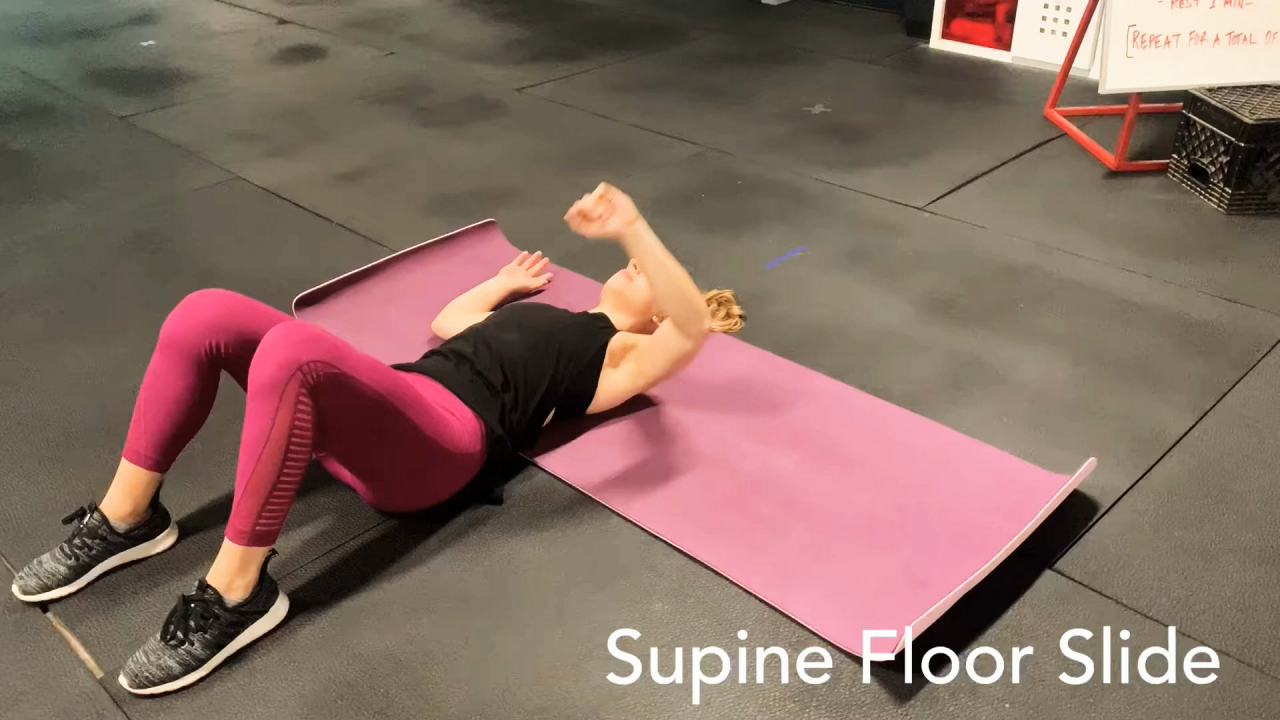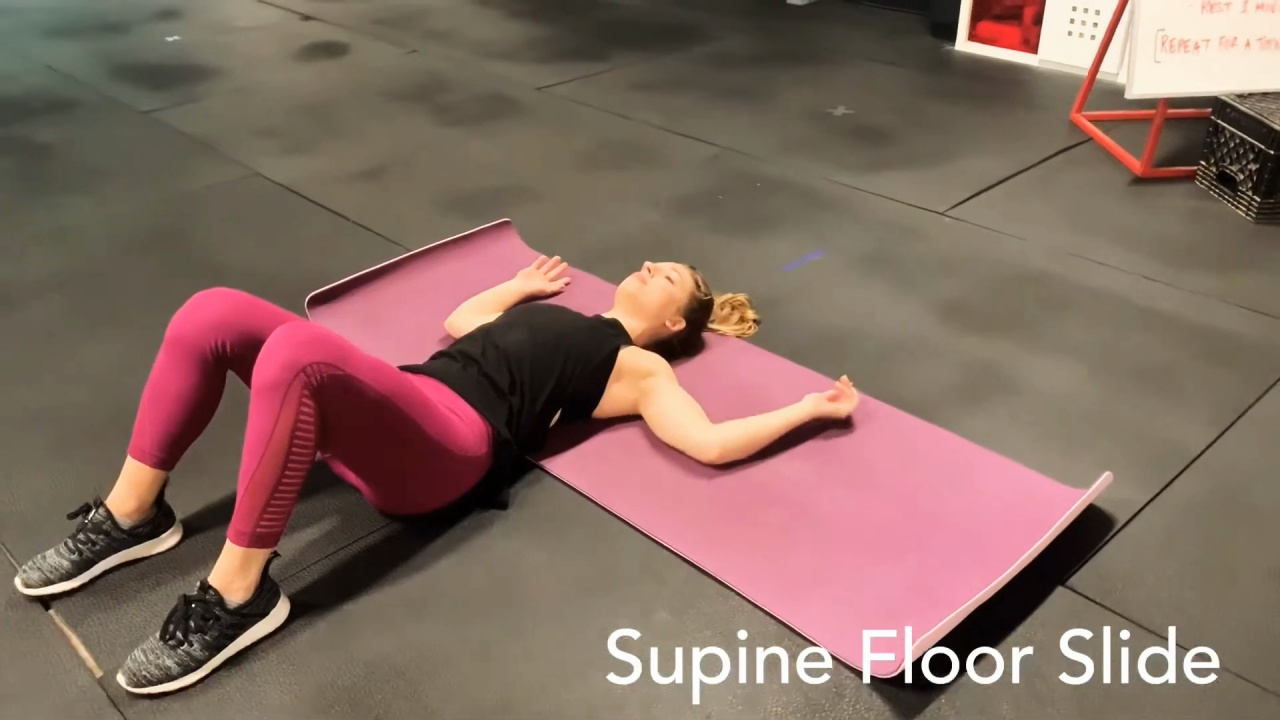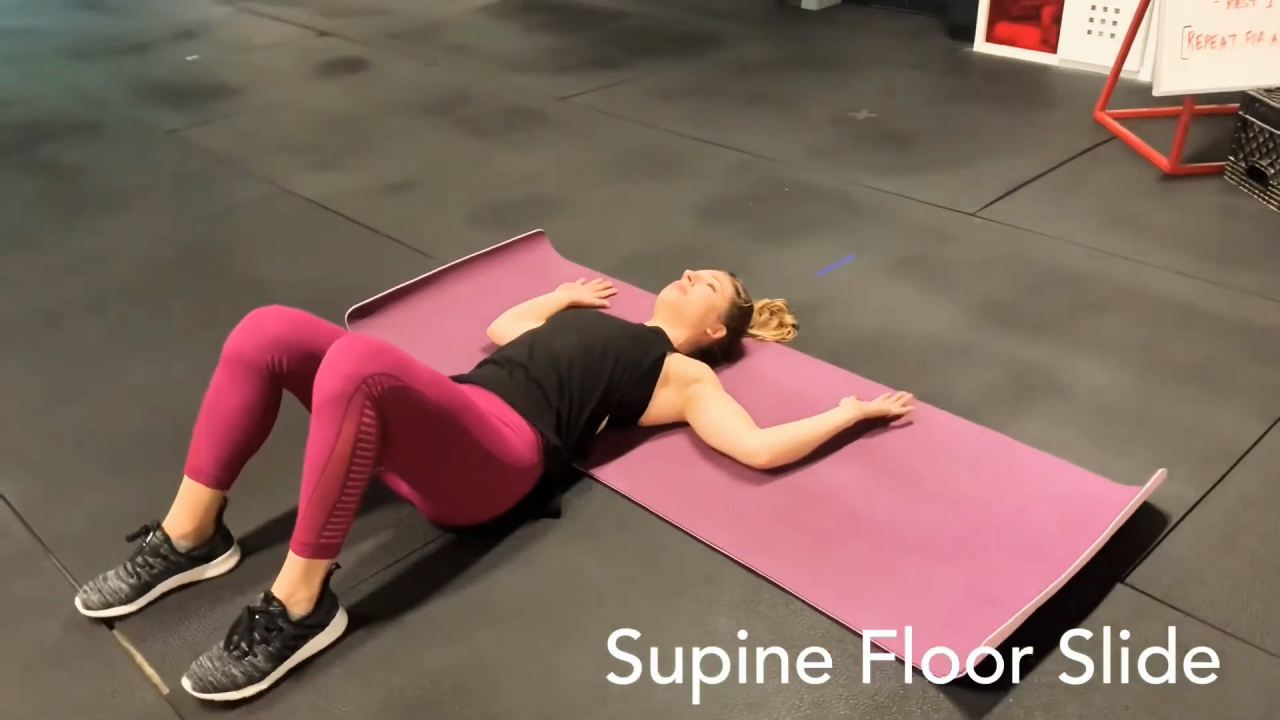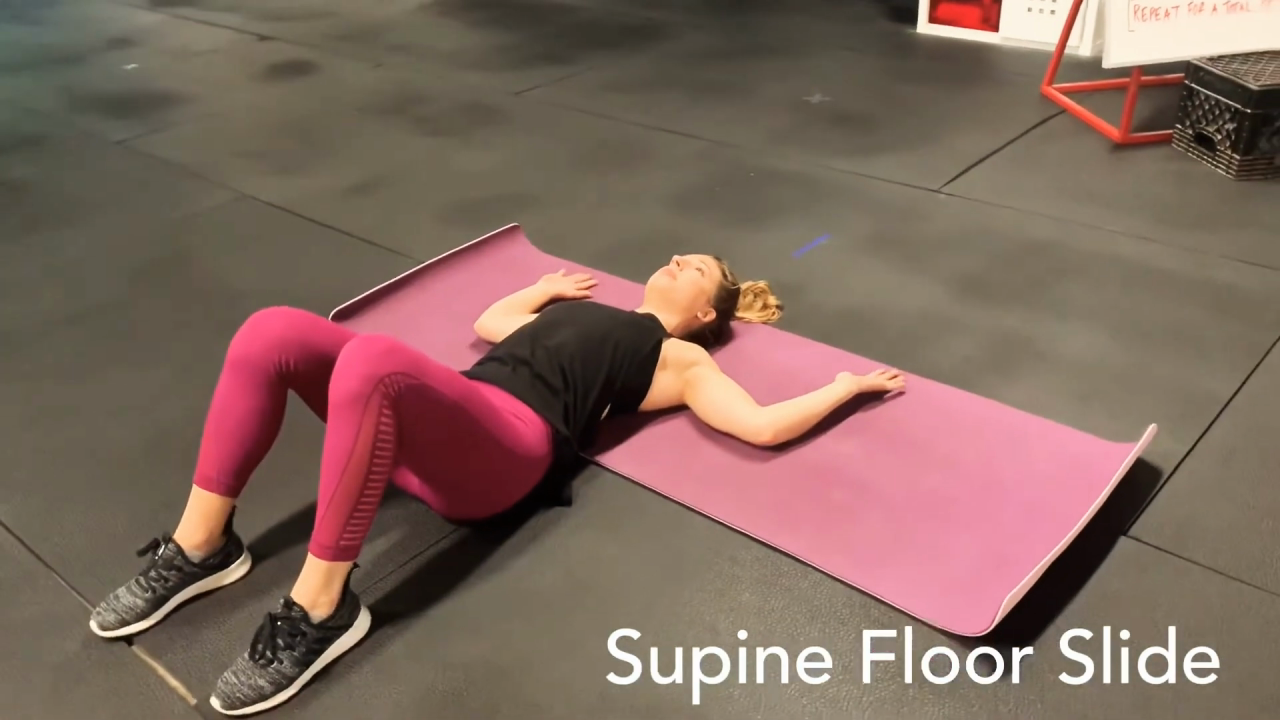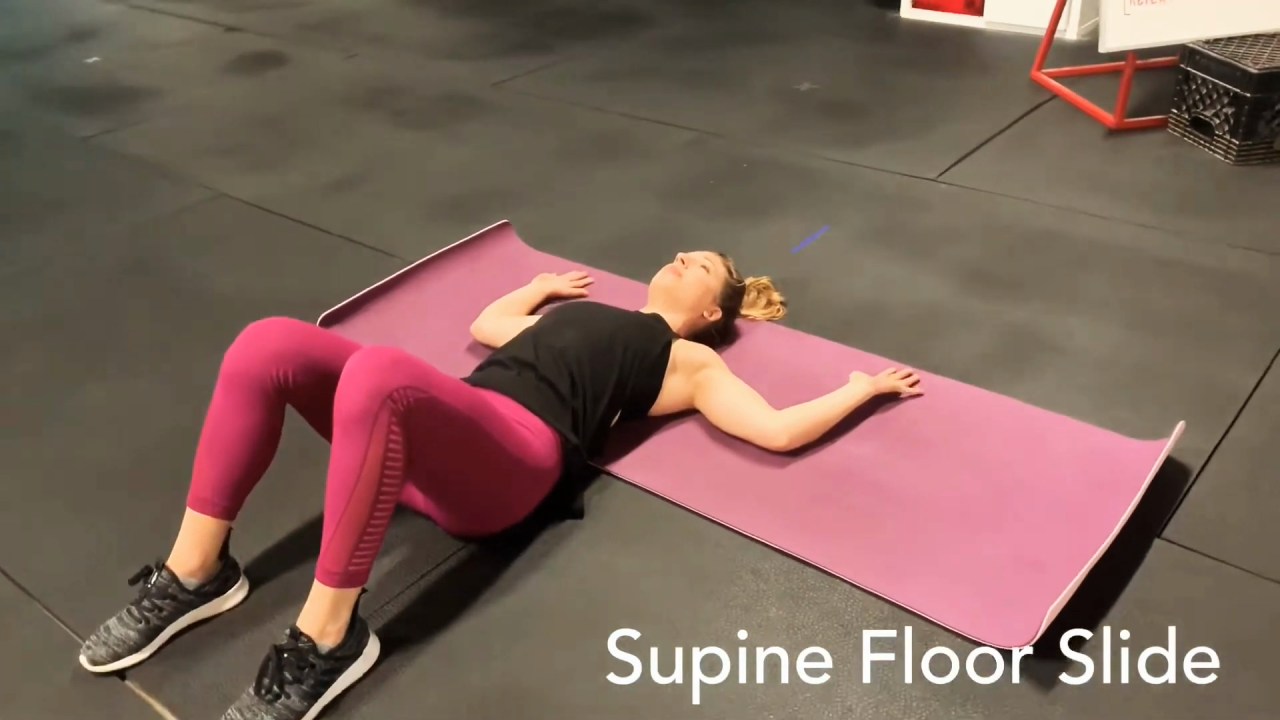
dt=1s
person 1, frame 1
left shoulder: (625, 358)
right shoulder: (536, 312)
left elbow: (695, 329)
right elbow: (446, 323)
left wrist: (629, 226)
right wrist: (504, 283)
left hip: (442, 440)
right hip: (381, 408)
left knee: (291, 353)
right knee: (205, 315)
left ankle: (237, 593)
right ankle: (126, 519)
person 1, frame 2
left shoulder: (640, 366)
right shoulder: (560, 315)
left elbow: (708, 441)
right elbow: (460, 322)
left wrist: (810, 407)
right wrist: (520, 284)
left hip: (448, 442)
right hip: (393, 407)
left knee: (293, 351)
right knee: (213, 313)
left ankle: (239, 592)
right ankle: (132, 516)
person 1, frame 3
left shoulder: (683, 374)
right shoulder: (599, 320)
left elbow: (759, 446)
right elbow: (500, 330)
left wrist: (853, 410)
right wrist: (563, 294)
left hip: (499, 453)
right hip: (440, 422)
left knee: (354, 364)
right knee: (268, 331)
left ankle: (300, 603)
right ankle: (191, 537)
person 1, frame 4
left shoulder: (680, 359)
right shoulder: (583, 310)
left elbow: (762, 424)
right elbow: (489, 321)
left wrist: (848, 385)
right wrist: (550, 286)
left hip: (507, 445)
right hip: (438, 422)
left knee: (371, 359)
right knee: (271, 333)
left ankle: (321, 606)
right ankle: (201, 546)
person 1, frame 5
left shoulder: (689, 360)
right shoulder: (578, 310)
left elbow: (778, 427)
right elbow: (488, 323)
left wrist: (862, 386)
right wrist: (543, 283)
left hip: (516, 453)
right hip: (439, 433)
left knee: (377, 371)
right knee: (268, 344)
left ankle: (329, 635)
right ankle: (196, 572)
